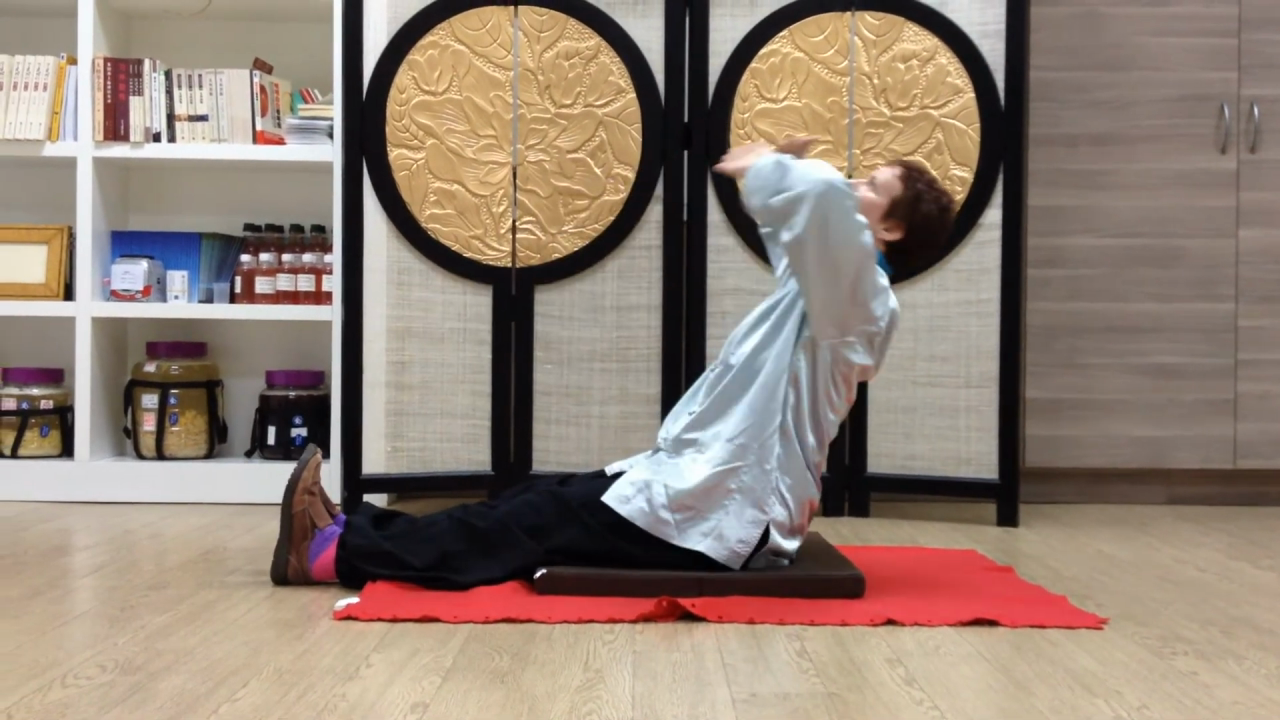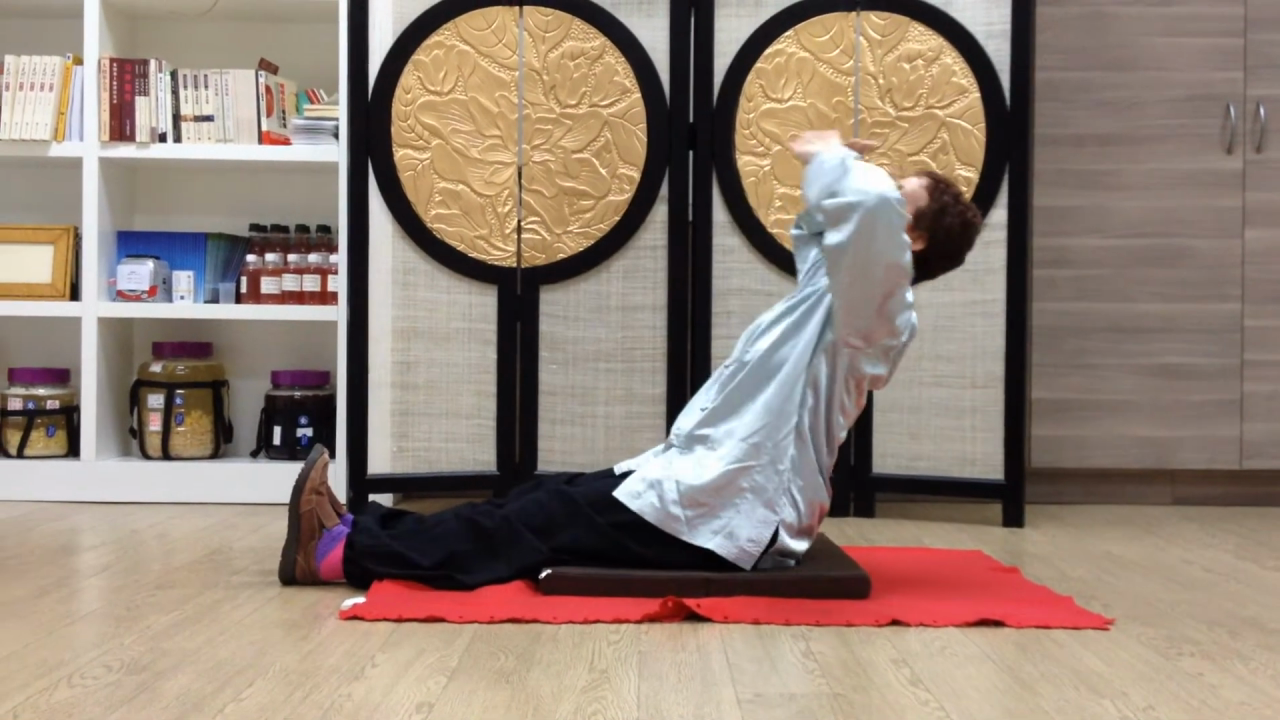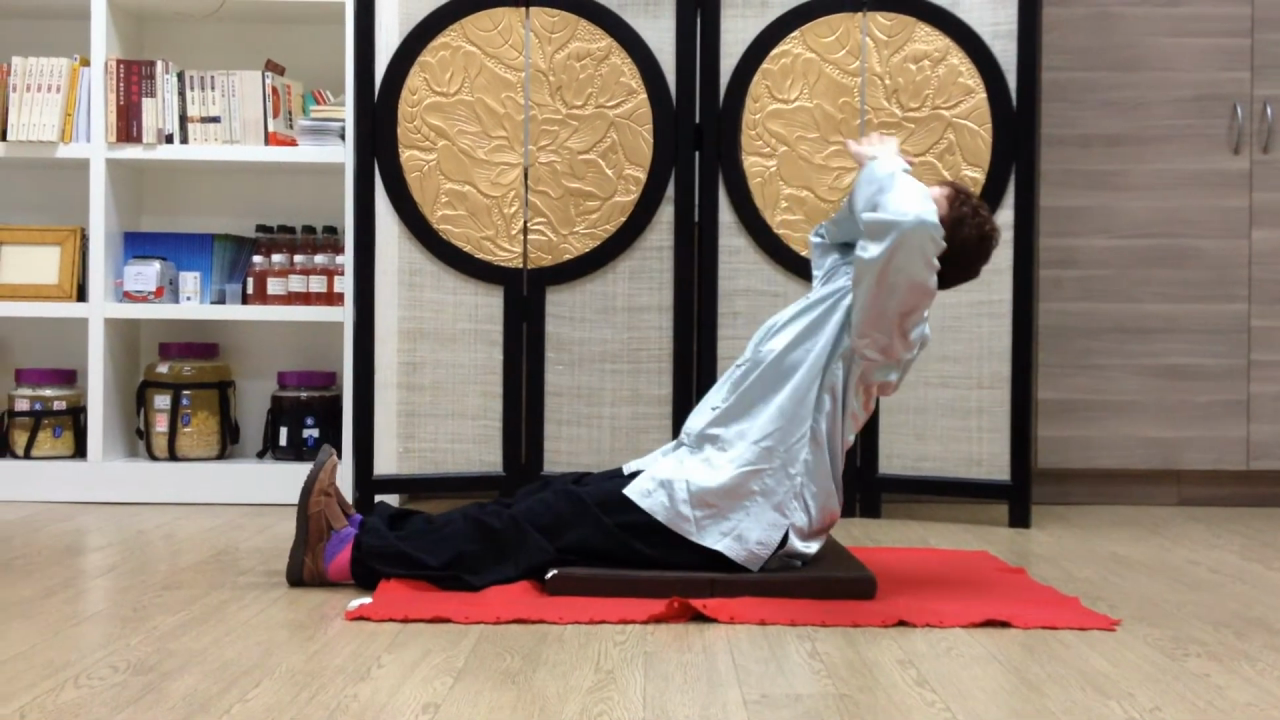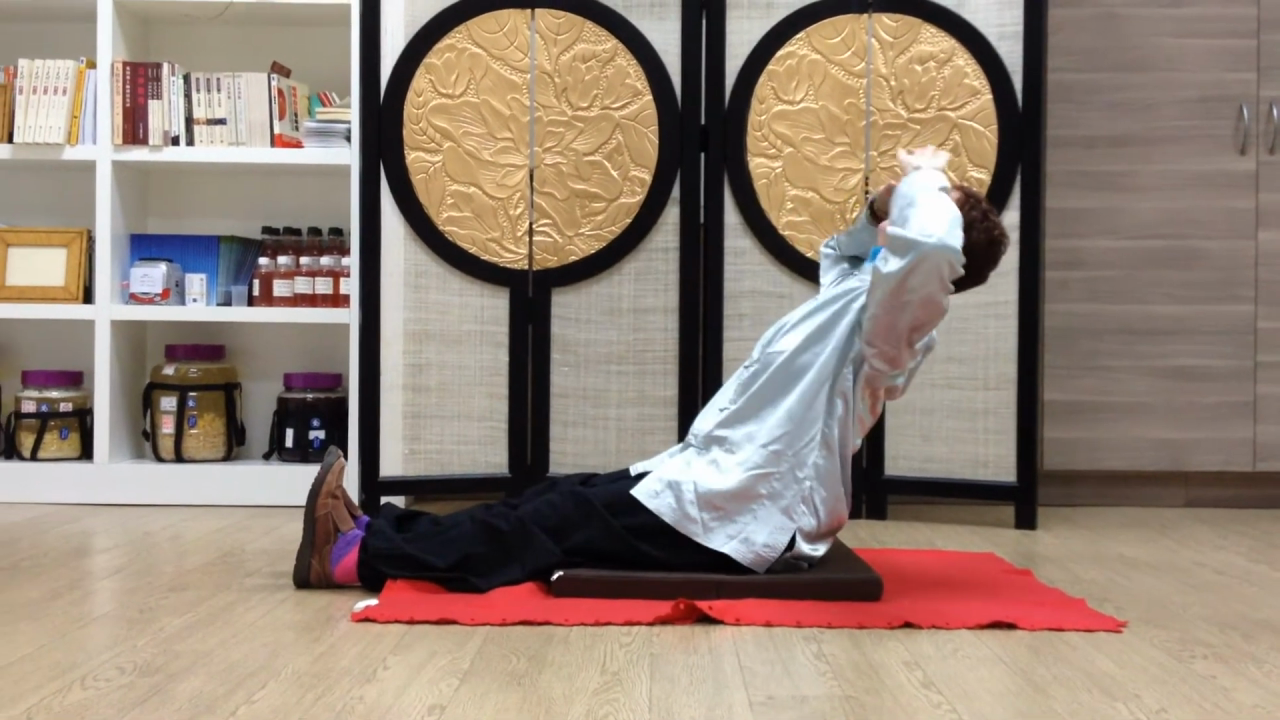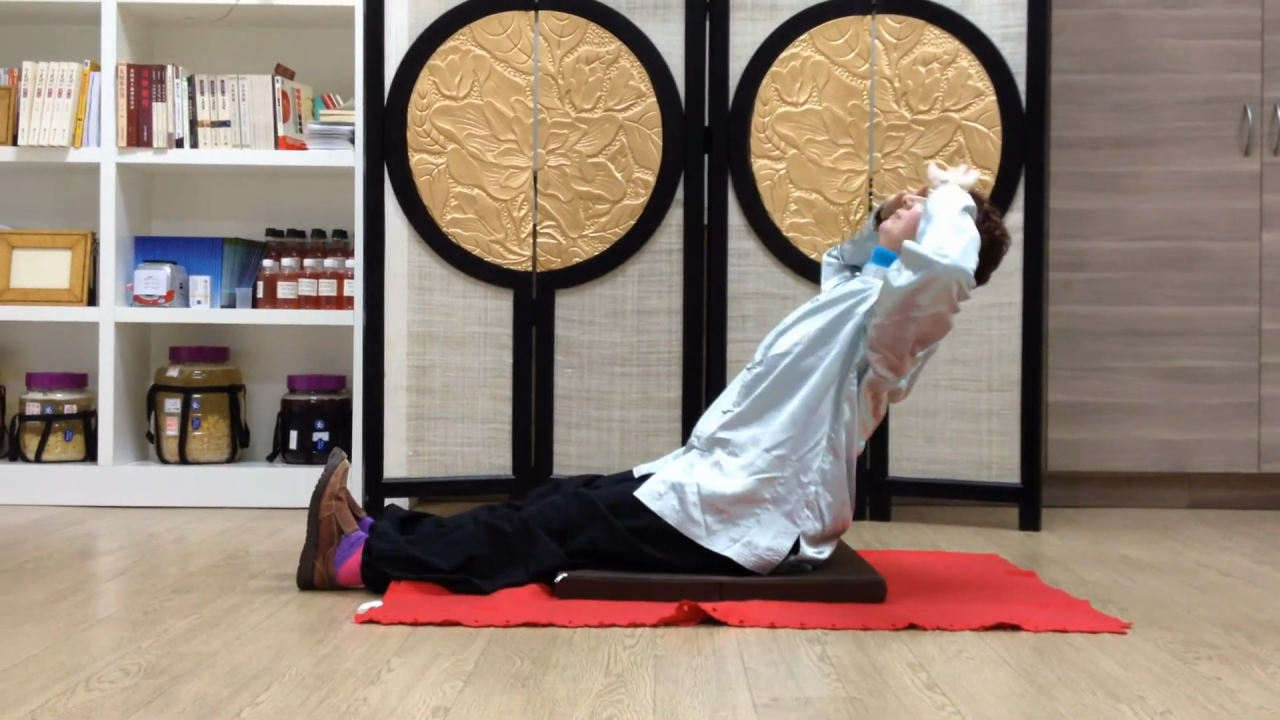
dt=0.2s
person 1, frame 1
left shoulder: (859, 300)
right shoulder: (829, 289)
left elbow: (829, 198)
right elbow: (797, 227)
left wrist: (773, 167)
right wrist: (772, 173)
left hip: (714, 515)
right hip: (706, 490)
left knee: (527, 530)
right knee: (531, 504)
left ankle: (333, 553)
right ankle: (350, 533)
person 1, frame 2
left shoulder: (877, 305)
right shoulder: (843, 289)
left elbow: (877, 210)
right elbow: (822, 232)
left wrist: (833, 161)
right wrist: (829, 170)
left hip: (723, 514)
right hip: (711, 487)
left knee: (533, 529)
right knee: (540, 502)
left ankle: (340, 552)
right ankle: (358, 531)
person 1, frame 3
left shoulder: (890, 308)
right shoulder: (853, 289)
left elbow: (911, 228)
right elbow: (834, 240)
left wrist: (884, 166)
right wrist: (869, 184)
left hip: (730, 513)
right hip: (719, 486)
left knee: (545, 526)
right knee: (549, 501)
left ankle: (349, 553)
right ankle: (367, 531)
person 1, frame 4
left shoulder: (893, 310)
right shoulder: (861, 290)
left elbow: (931, 250)
right elbow: (844, 249)
left wrist: (925, 183)
right wrist: (888, 205)
left hip: (737, 514)
right hip: (727, 487)
left knee: (550, 527)
right knee: (557, 503)
left ankle: (354, 556)
right ankle: (372, 533)
person 1, frame 5
left shoulder: (892, 309)
right shoulder: (864, 292)
left elbow: (944, 270)
right elbow: (851, 256)
left wrist: (952, 200)
right wrist: (896, 215)
left hip: (739, 515)
right hip: (728, 487)
left knee: (558, 527)
right knee: (560, 504)
left ankle: (359, 557)
right ankle: (376, 536)
